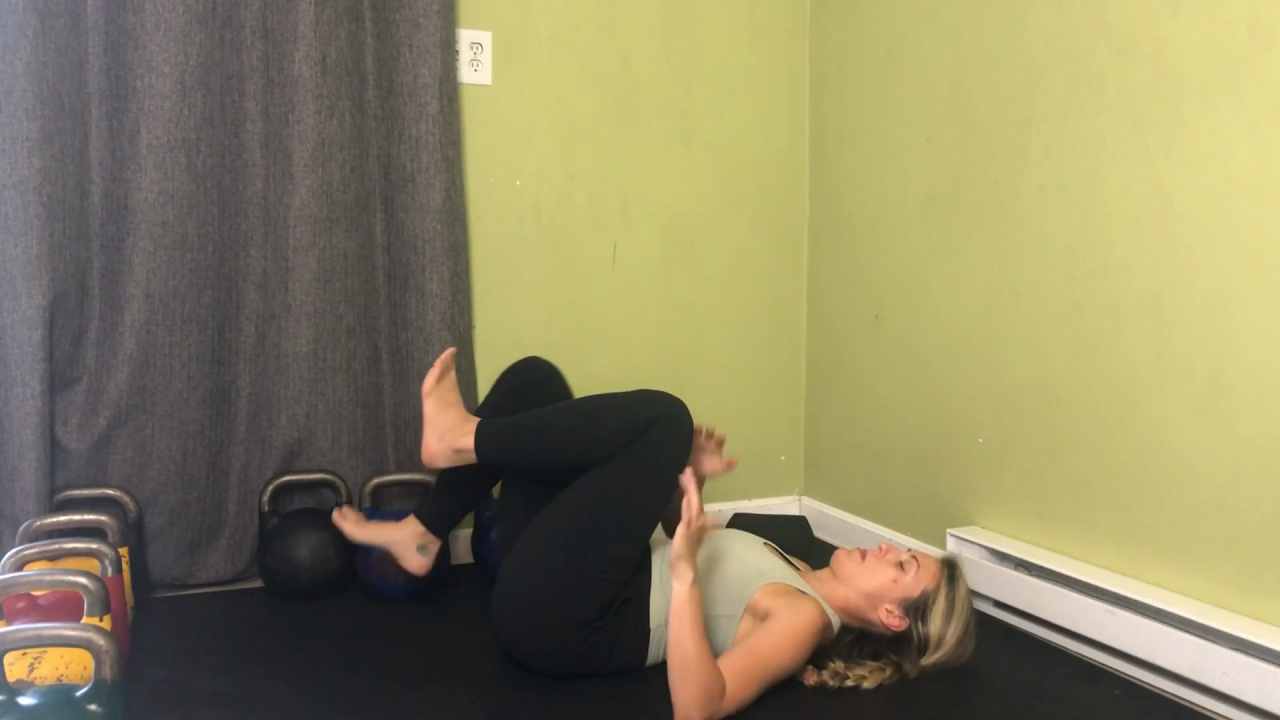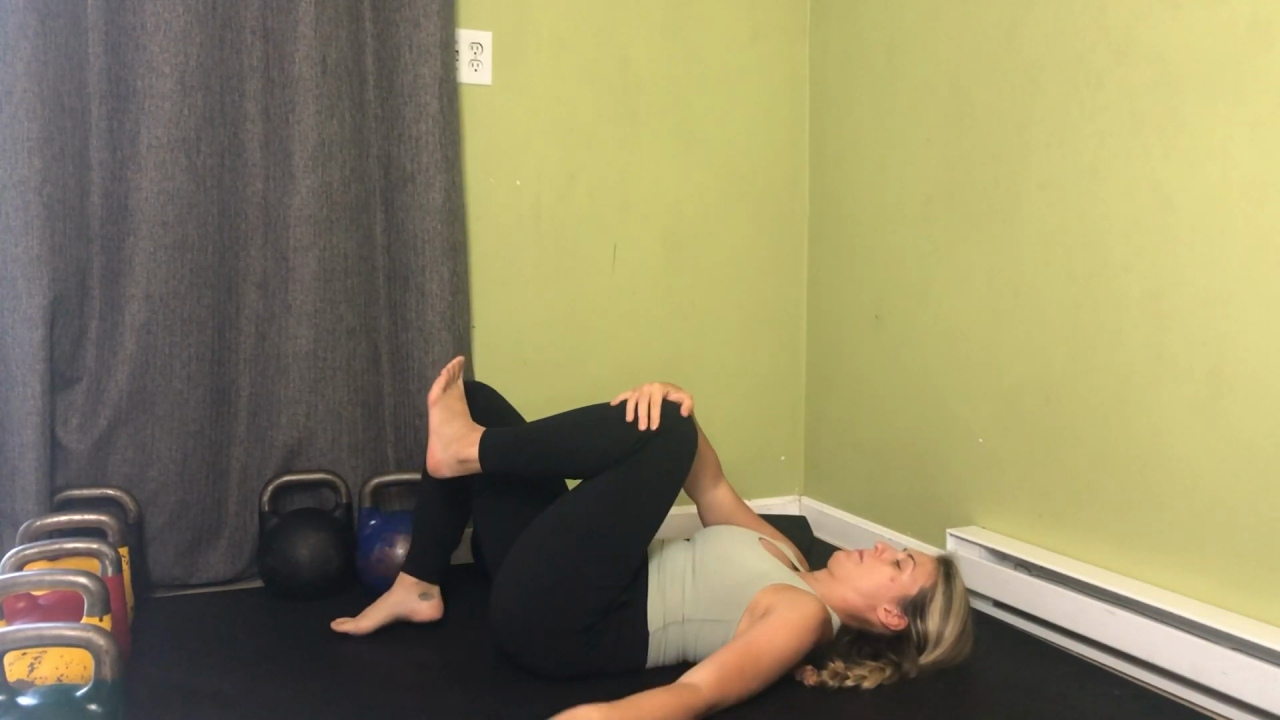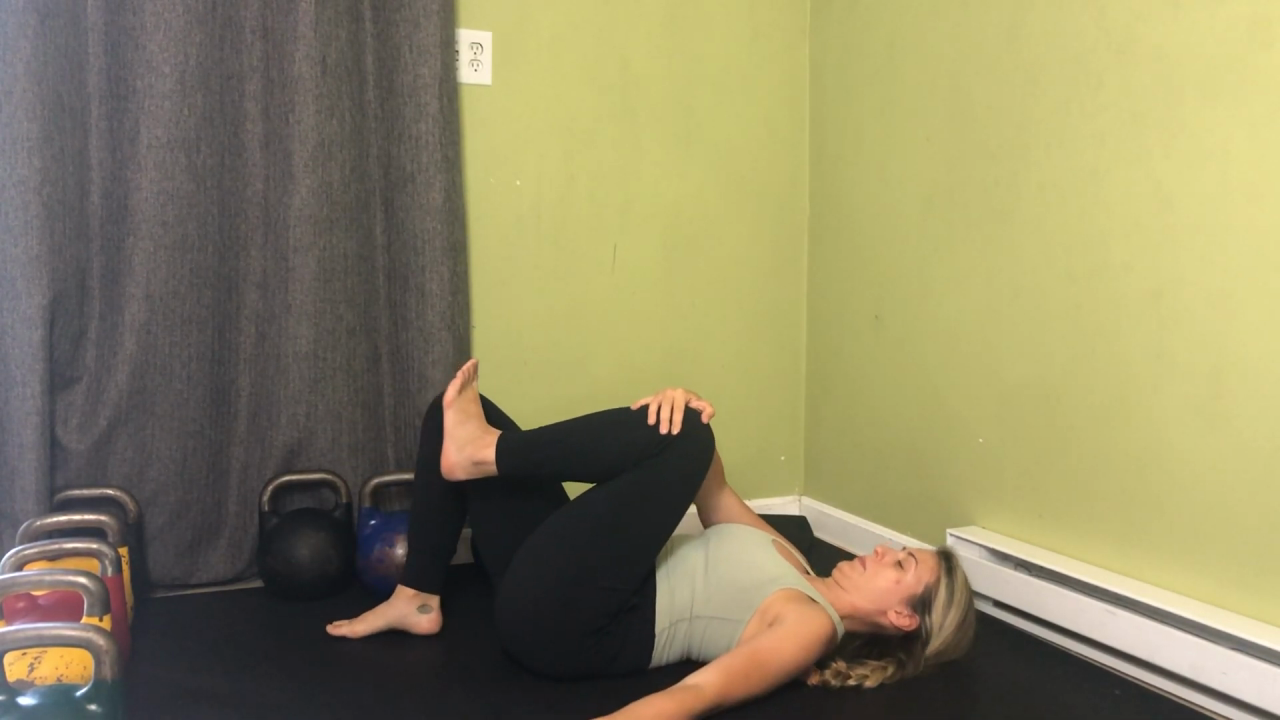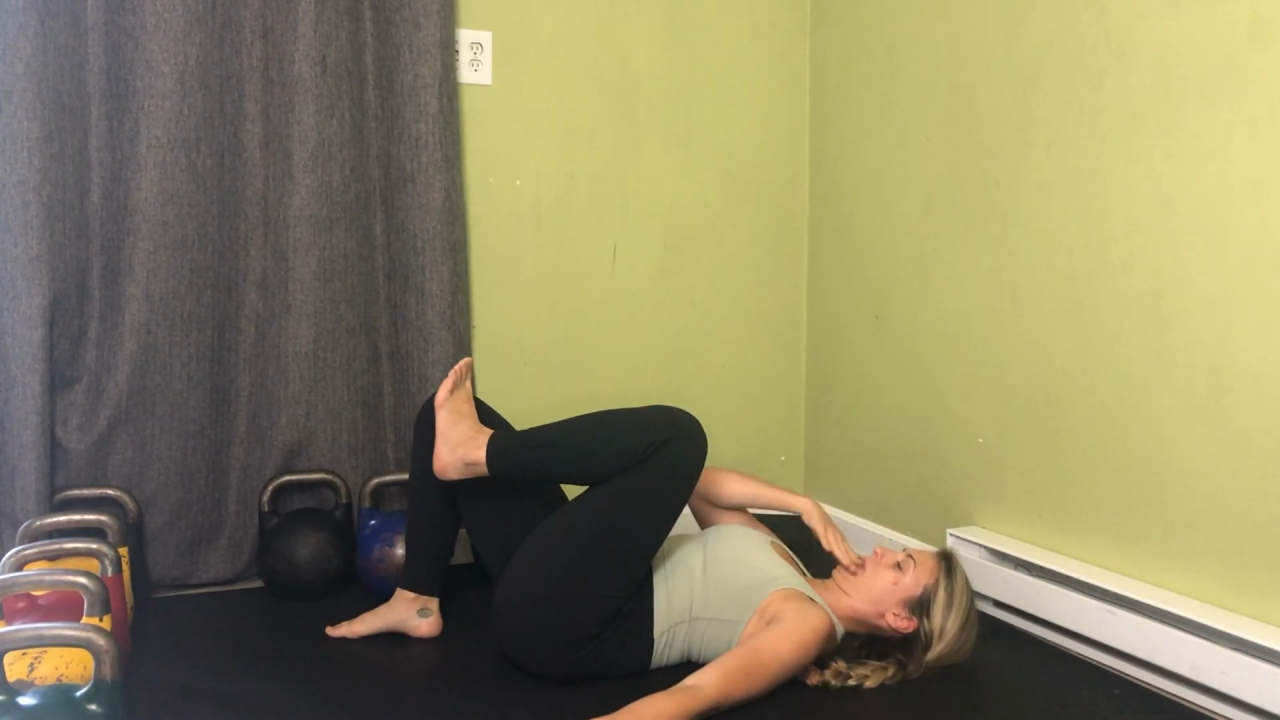
dt=0.4s
person 1, frame 1
left shoulder: (804, 618)
right shoulder: (791, 573)
right elbow: (690, 529)
left wrist: (684, 570)
right wrist: (685, 483)
left hip: (552, 616)
right hip: (555, 587)
left knee: (661, 414)
right knee: (533, 376)
left ankle: (463, 443)
right ankle: (419, 537)
person 1, frame 2
left shoulder: (802, 617)
right shoulder: (785, 558)
right elbow: (709, 487)
right wrist: (673, 402)
left hip: (553, 619)
right hip: (553, 583)
left knee: (665, 435)
right knee: (472, 398)
left ankle: (467, 451)
right ankle: (418, 588)
person 1, frame 3
left shoulder: (811, 626)
right shoulder: (790, 563)
right elbow: (710, 491)
right wrist: (688, 412)
left hip: (562, 619)
right hip: (554, 582)
left knee: (685, 443)
right knee: (454, 414)
left ankle: (484, 453)
right ankle: (416, 599)
person 1, frame 4
left shoulder: (809, 626)
right shoulder: (789, 568)
right elbow: (699, 490)
right wrist: (804, 505)
left hip: (558, 620)
right hip: (554, 581)
left knee: (675, 434)
right knee: (446, 414)
left ankle: (477, 453)
right ankle: (416, 603)
